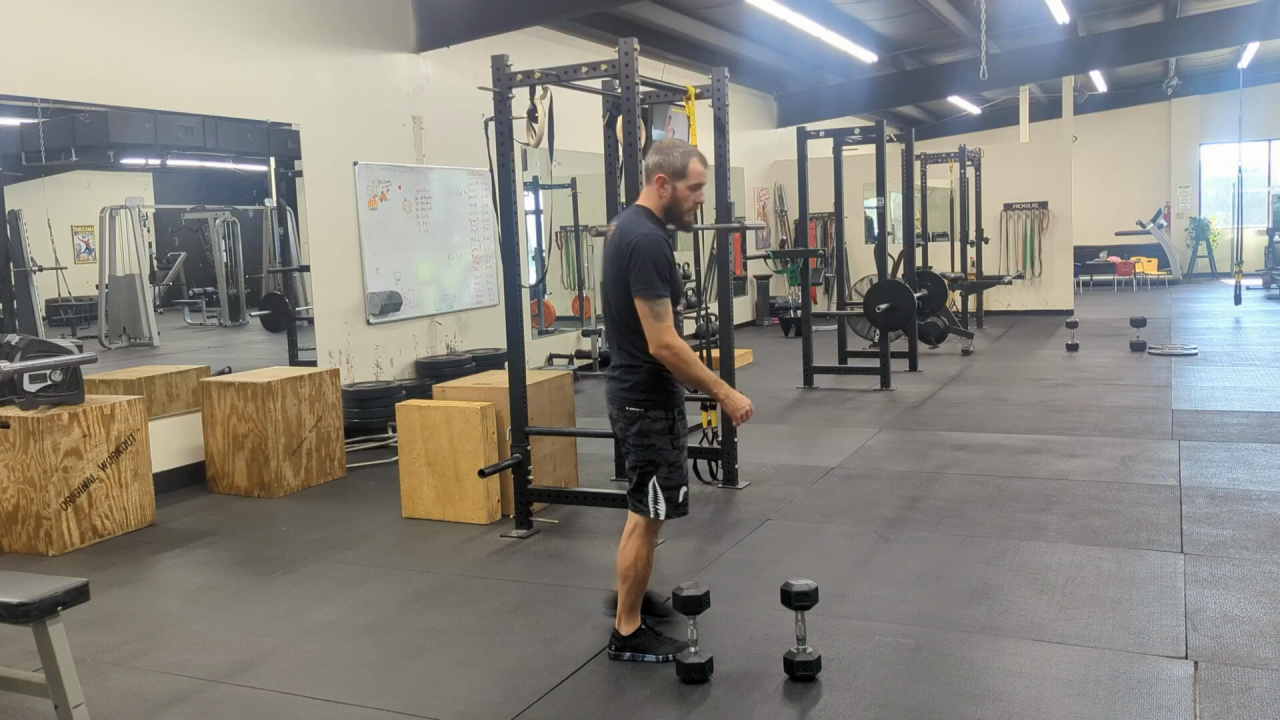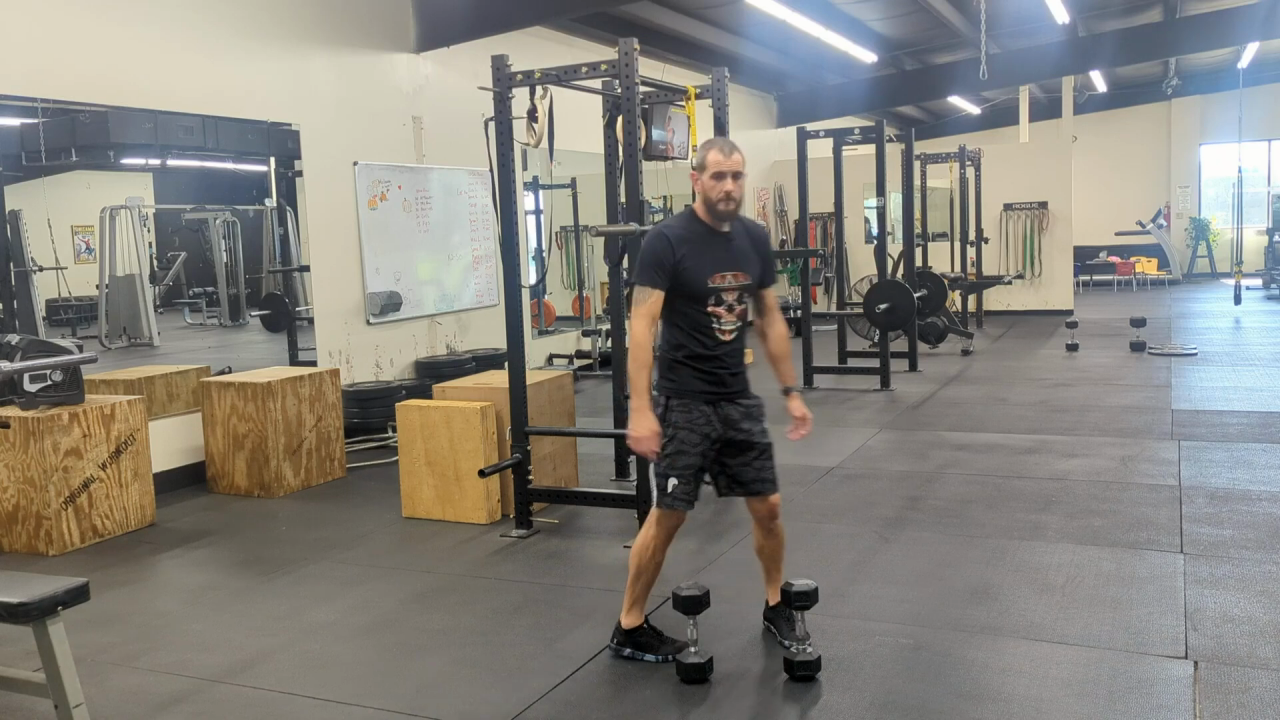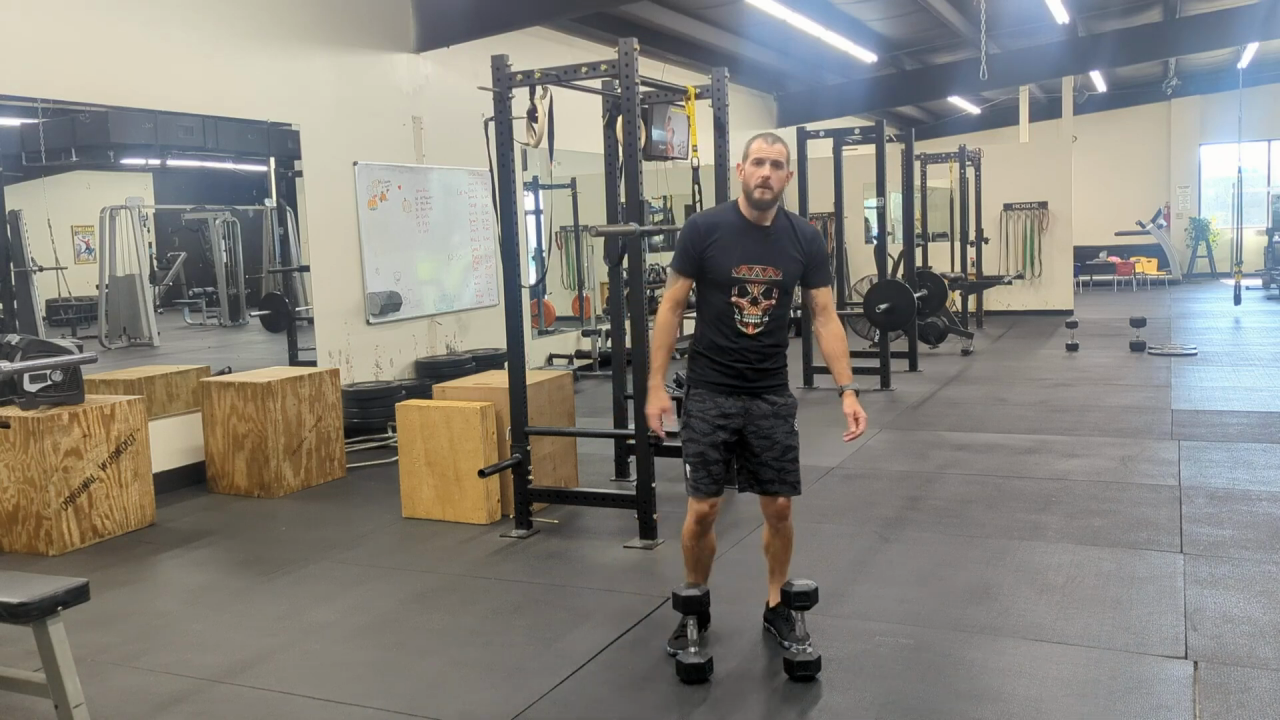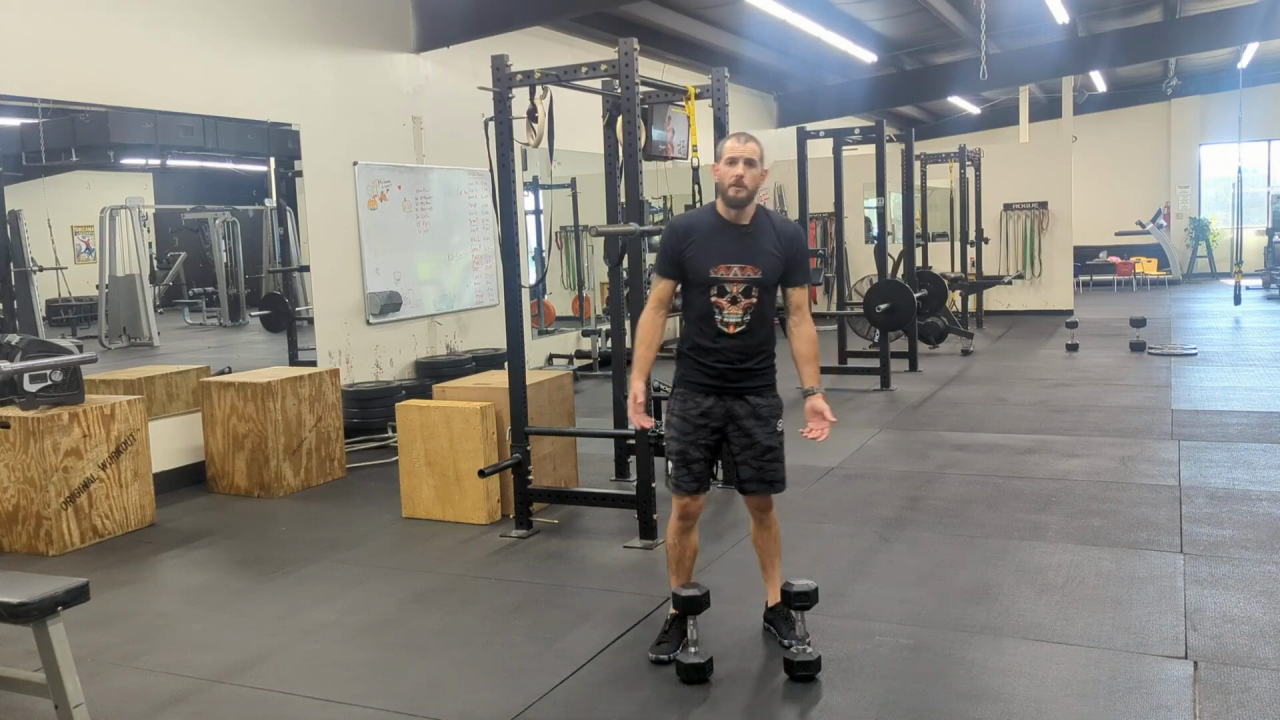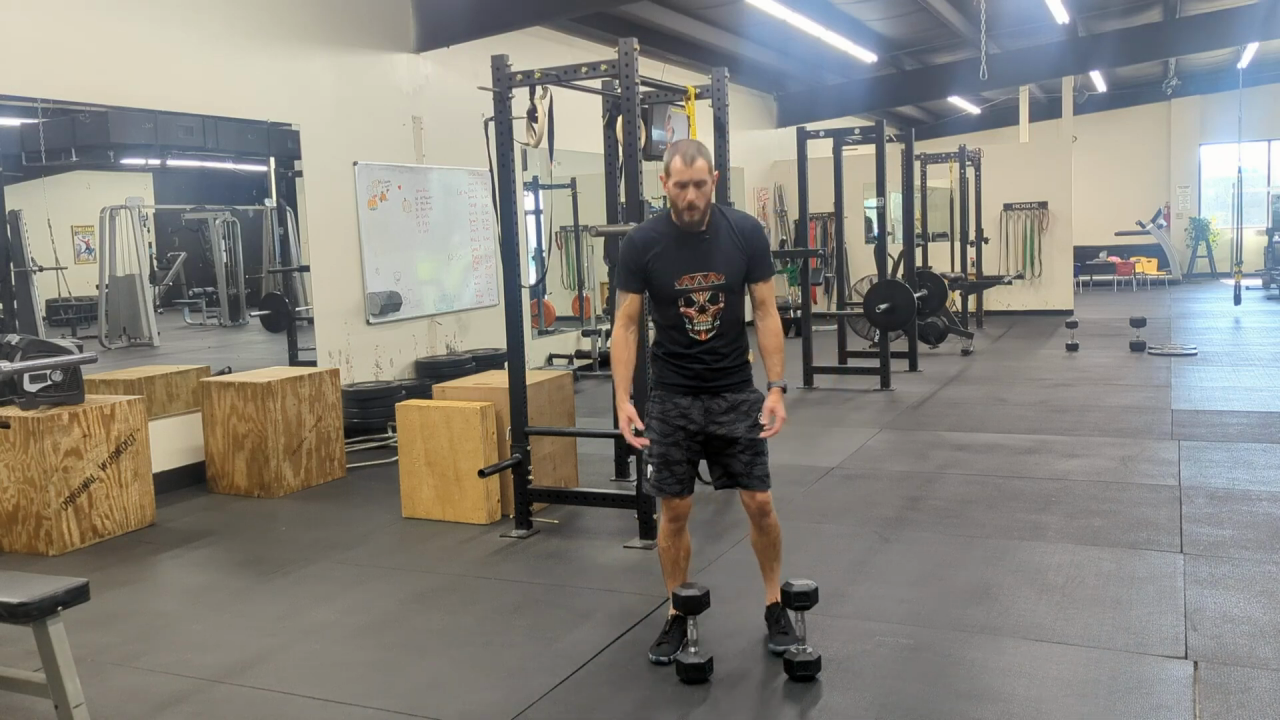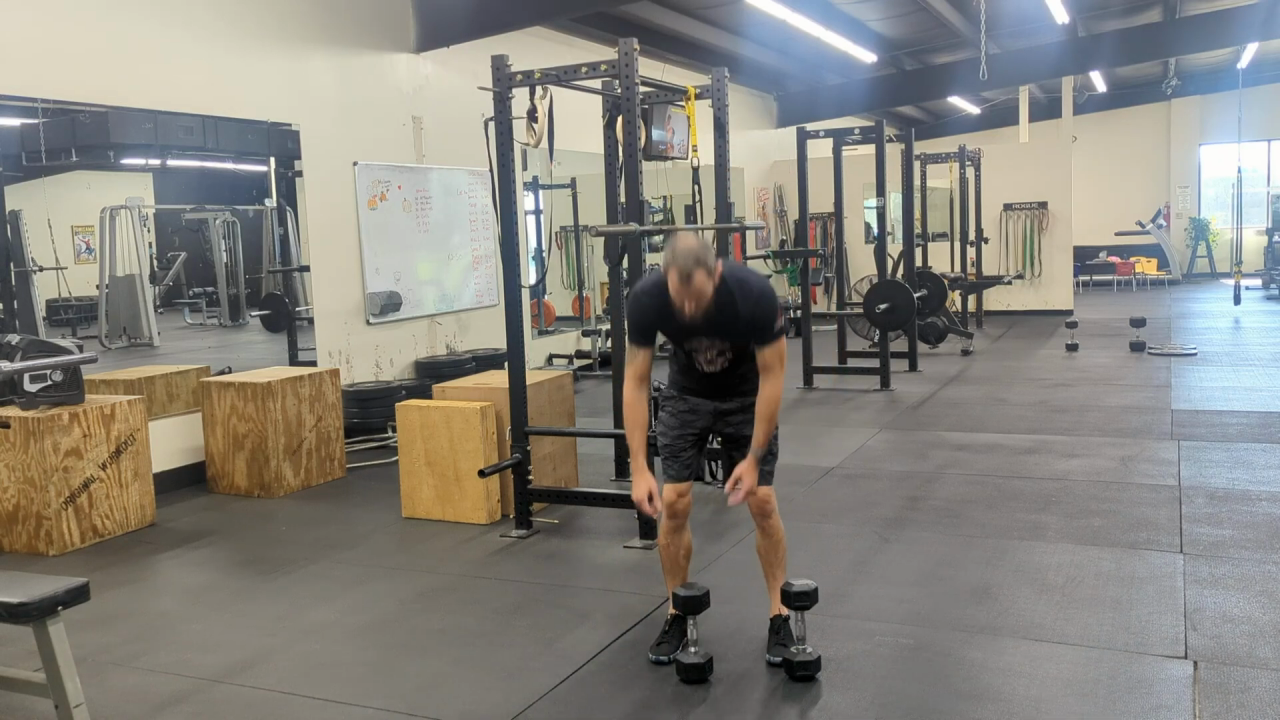
dt=0.4s
person 1, frame 1
left shoulder: (640, 232)
right shoulder: (643, 242)
right elbow: (663, 343)
right wrist: (723, 393)
left hip: (653, 396)
right hip: (646, 402)
left knee: (658, 505)
right knee: (649, 516)
left ankle: (633, 594)
right ankle: (627, 632)
person 1, frame 2
left shoulder: (754, 239)
right shoulder: (668, 241)
left elbow: (771, 319)
right elbow: (643, 327)
left wrist: (792, 390)
right wrist: (640, 408)
left hip: (738, 398)
right hip: (685, 401)
left knee: (767, 508)
right knee: (668, 517)
left ankle: (774, 605)
right ankle: (630, 628)
person 1, frame 3
left shoulder: (805, 238)
right shoulder: (704, 229)
left elbow: (825, 318)
right elbow: (670, 309)
left wrist: (848, 391)
right wrist: (657, 386)
left hip: (771, 395)
right hip: (709, 393)
left knee: (778, 508)
right knee: (702, 509)
left ankle: (775, 605)
person 1, frame 4
left shoulder: (785, 236)
right shoulder: (684, 231)
left elbow: (799, 317)
right elbow: (656, 309)
left wrist: (813, 391)
right wrist: (638, 379)
left hip: (757, 394)
right hip: (694, 393)
left knee: (763, 504)
right knee: (685, 507)
left ankle: (775, 606)
right ankle: (678, 614)
person 1, frame 5
left shoulder: (745, 232)
right shoulder: (641, 243)
left elbow: (766, 313)
right elbow: (626, 325)
left wrist: (776, 387)
right wrist: (622, 400)
left hip: (737, 393)
right hip: (671, 396)
left knee: (759, 504)
right knee: (674, 511)
left ankle: (776, 606)
right ankle: (678, 615)
person 1, frame 6
left shoulder: (754, 292)
right shoulder: (646, 297)
left elbow: (772, 376)
right elbow: (636, 382)
left wrist: (754, 459)
right wrist: (639, 469)
left hip: (745, 396)
right hip: (685, 397)
left knee: (762, 502)
right knee: (673, 502)
left ankle: (779, 616)
right ankle: (679, 616)
